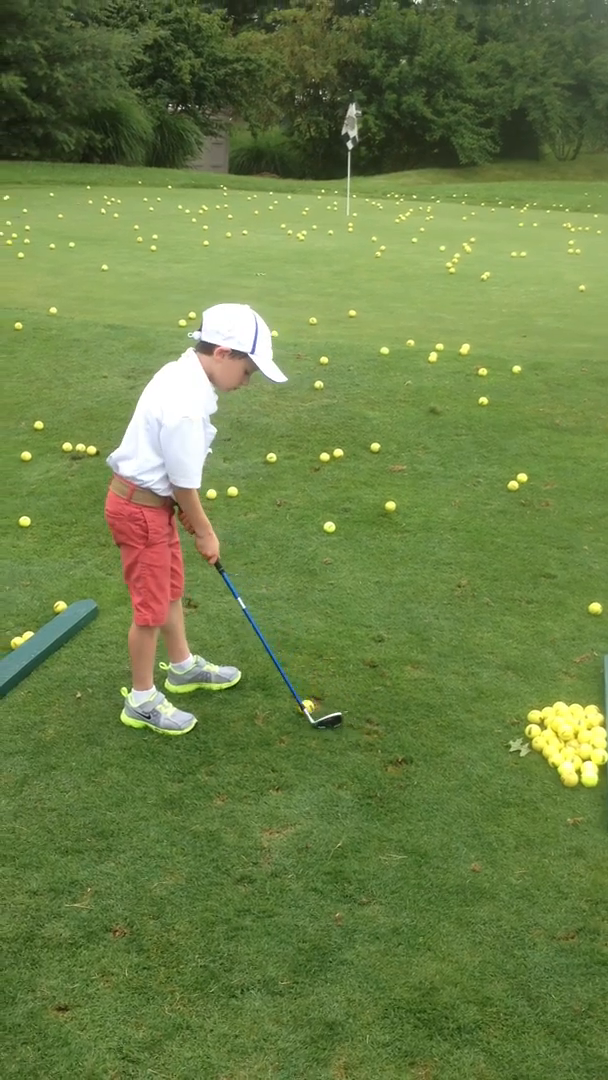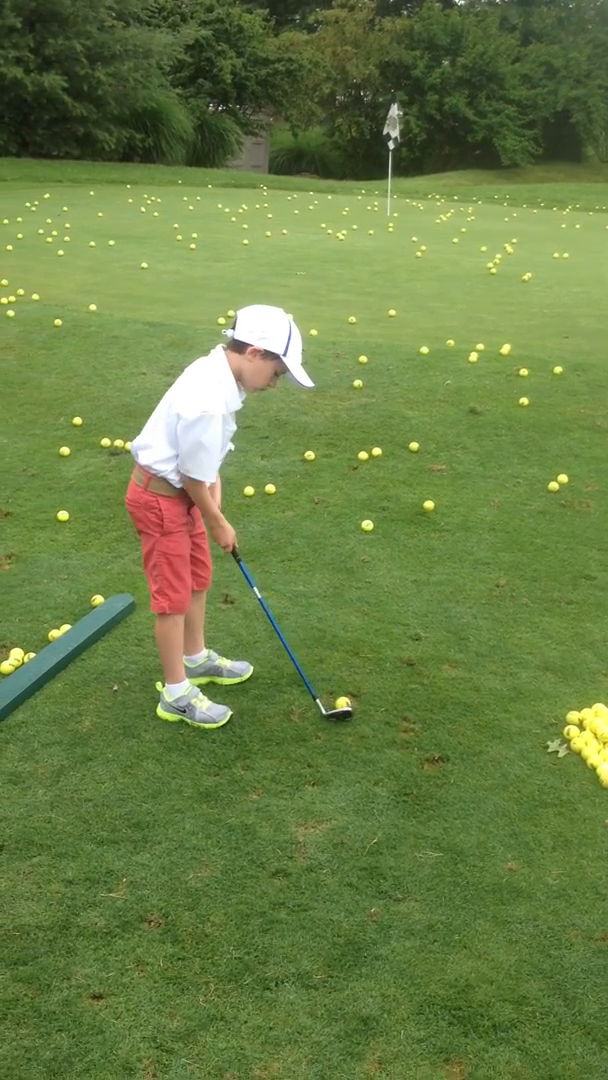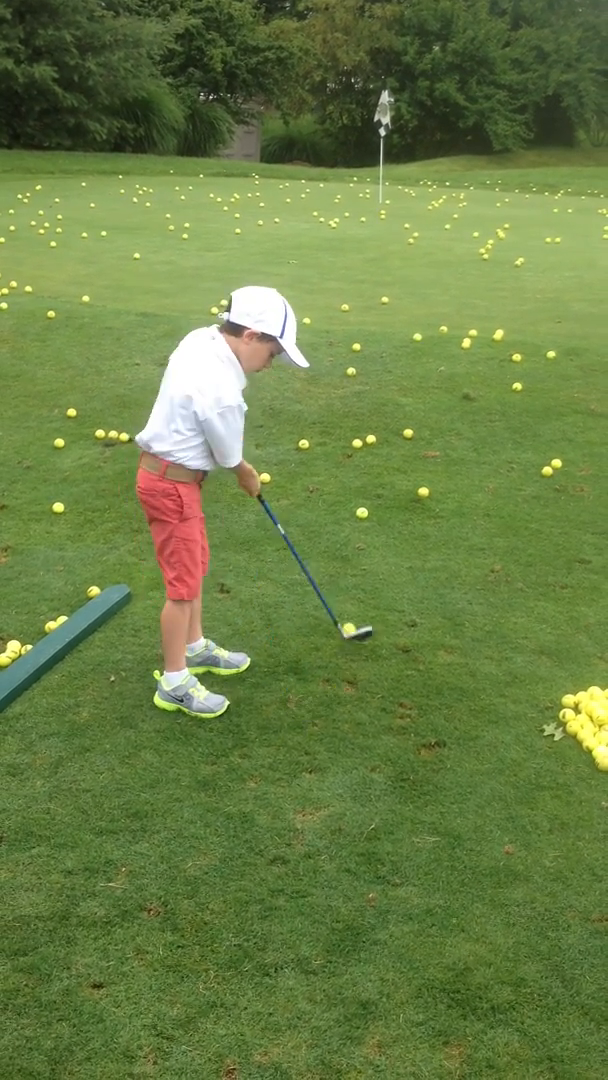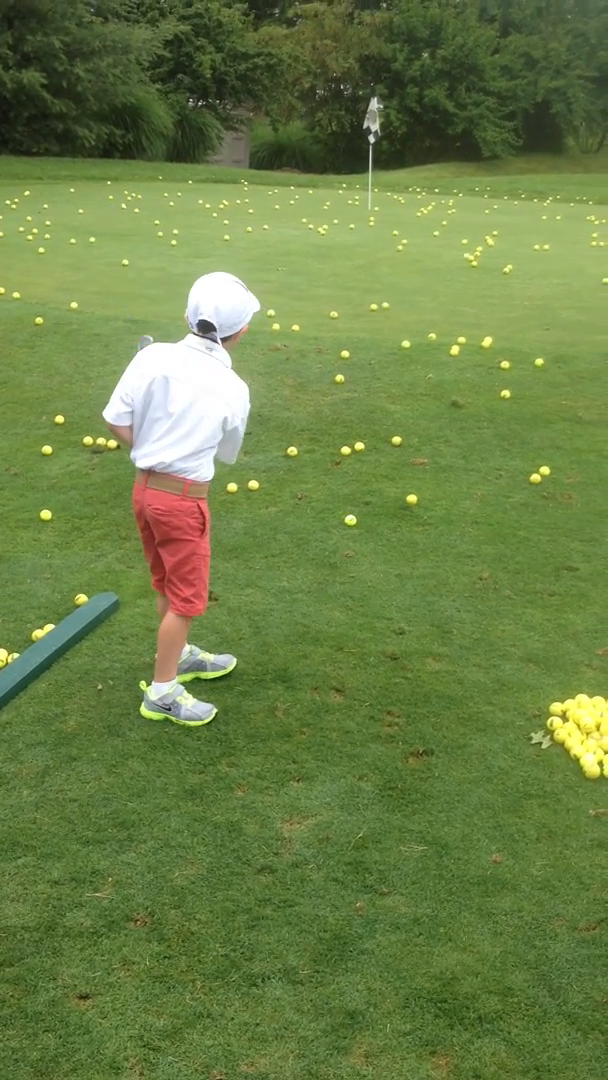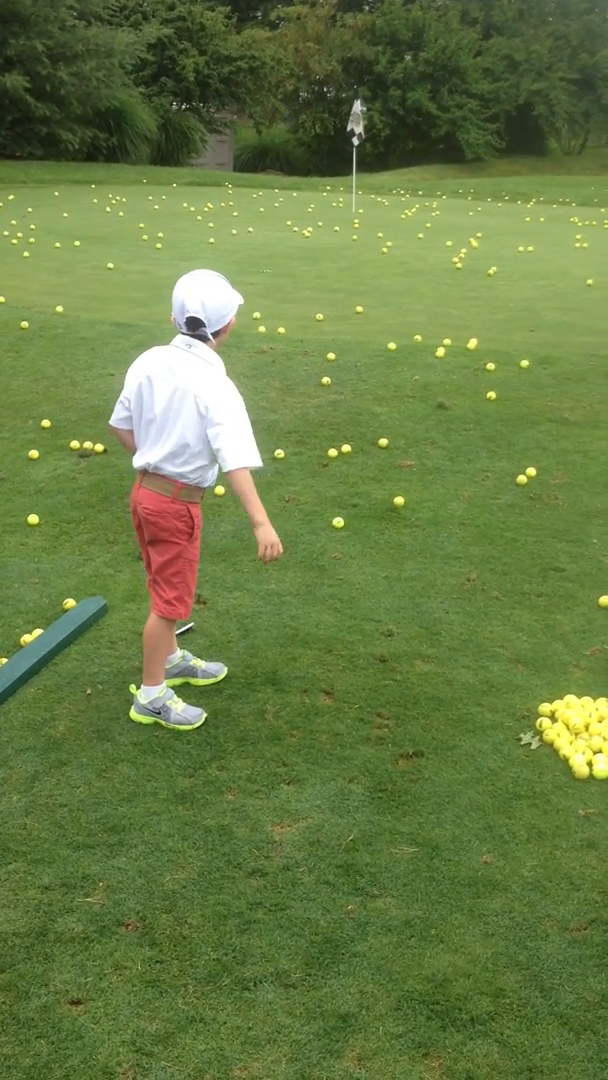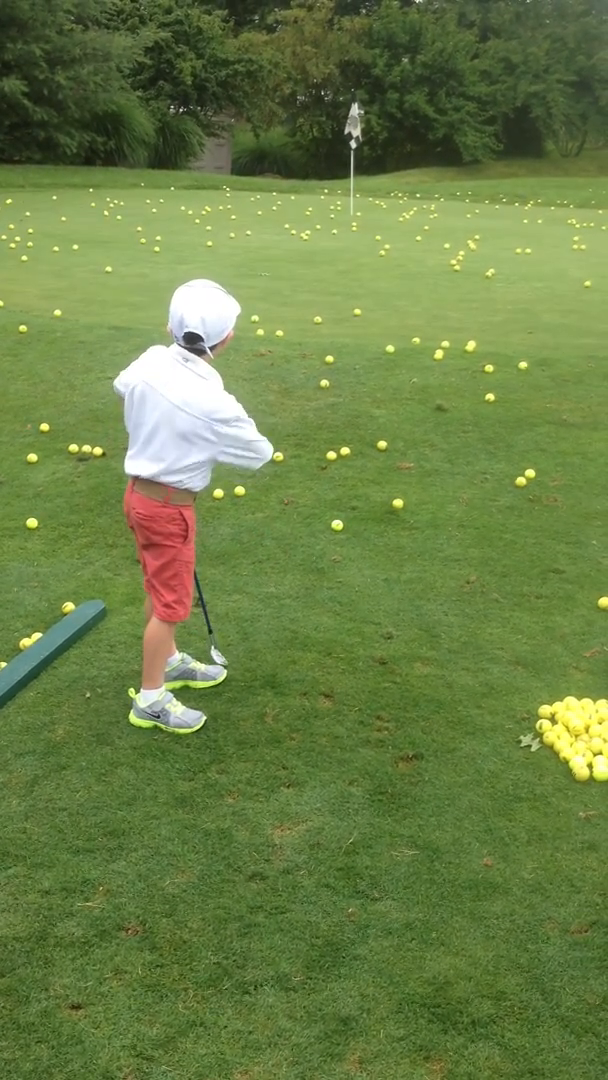
dt=0.7s
person 1, frame 1
left shoulder: (181, 373)
right shoulder: (185, 405)
right elbow: (184, 483)
left wrist: (189, 513)
right wrist: (205, 532)
left hip: (153, 499)
right hip: (139, 508)
left knee: (170, 589)
right knee: (152, 604)
left ankle: (183, 667)
right ankle: (141, 699)
person 1, frame 2
left shoulder: (215, 371)
right shoulder: (209, 401)
right elbow: (193, 476)
left wrist: (215, 485)
right wrist: (218, 523)
left hip: (178, 490)
right hip: (158, 496)
left knee: (197, 579)
right knee: (172, 594)
left ankle: (196, 658)
right ankle: (176, 693)
person 1, frame 3
left shoulder: (197, 341)
right shoulder: (222, 391)
right elbow: (226, 459)
right wrist: (248, 478)
left hip: (166, 469)
right hip: (171, 482)
left knee: (192, 566)
right knee: (183, 580)
left ankle: (194, 647)
right ankle: (173, 682)
person 1, frame 4
left shoulder: (153, 358)
right shoulder: (233, 391)
left elbow: (117, 422)
right elbow: (226, 454)
left hip: (145, 488)
right hip: (183, 499)
left knee: (168, 585)
right knee: (186, 597)
left ankle: (180, 655)
right ankle: (162, 691)
person 1, frame 5
left shoulder: (149, 362)
right shoulder: (215, 386)
left elbow: (122, 427)
right elbow: (236, 462)
right wrist: (262, 524)
left hip: (144, 489)
right hip: (176, 501)
left knee: (164, 587)
right knee: (169, 598)
left ankle: (170, 658)
right ankle: (151, 695)
person 1, frame 6
left shoulder: (150, 361)
right shoulder: (212, 404)
left elbow: (124, 388)
right elbow: (260, 453)
right wrist: (232, 434)
left hip: (139, 491)
right hip: (168, 505)
left knee: (162, 590)
right knee: (169, 602)
left ankle: (168, 661)
right ankle: (150, 699)
